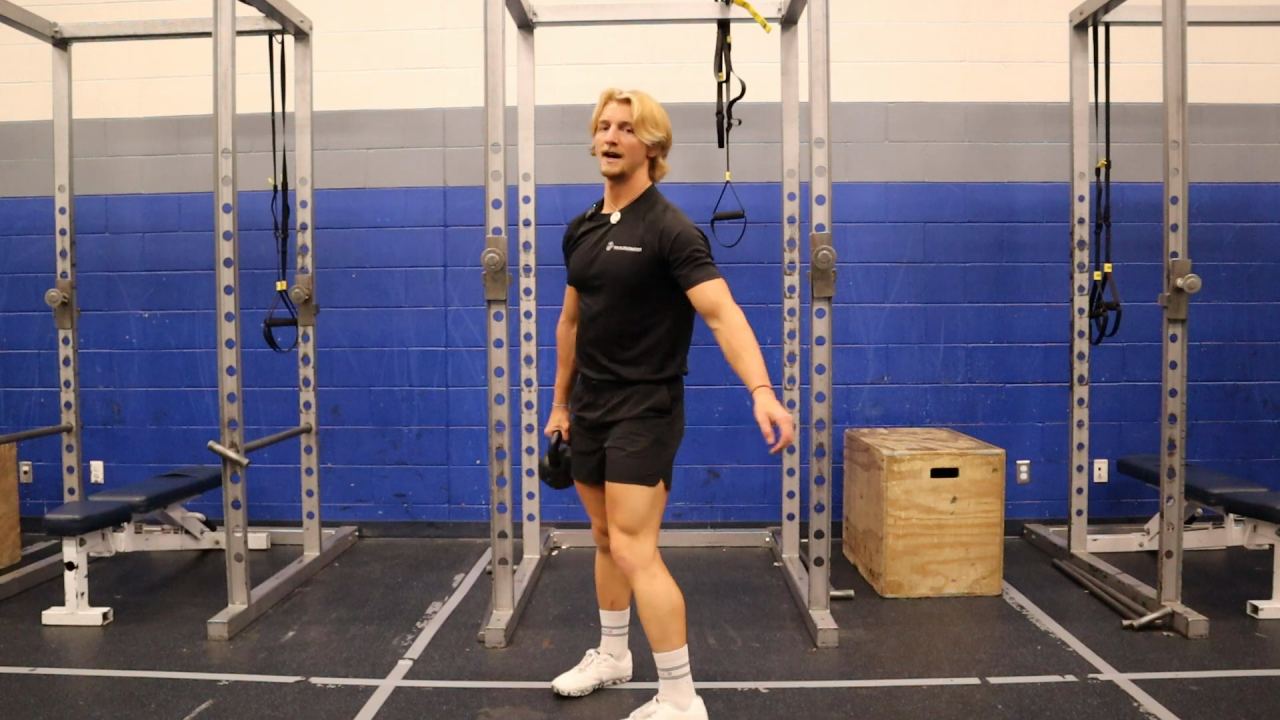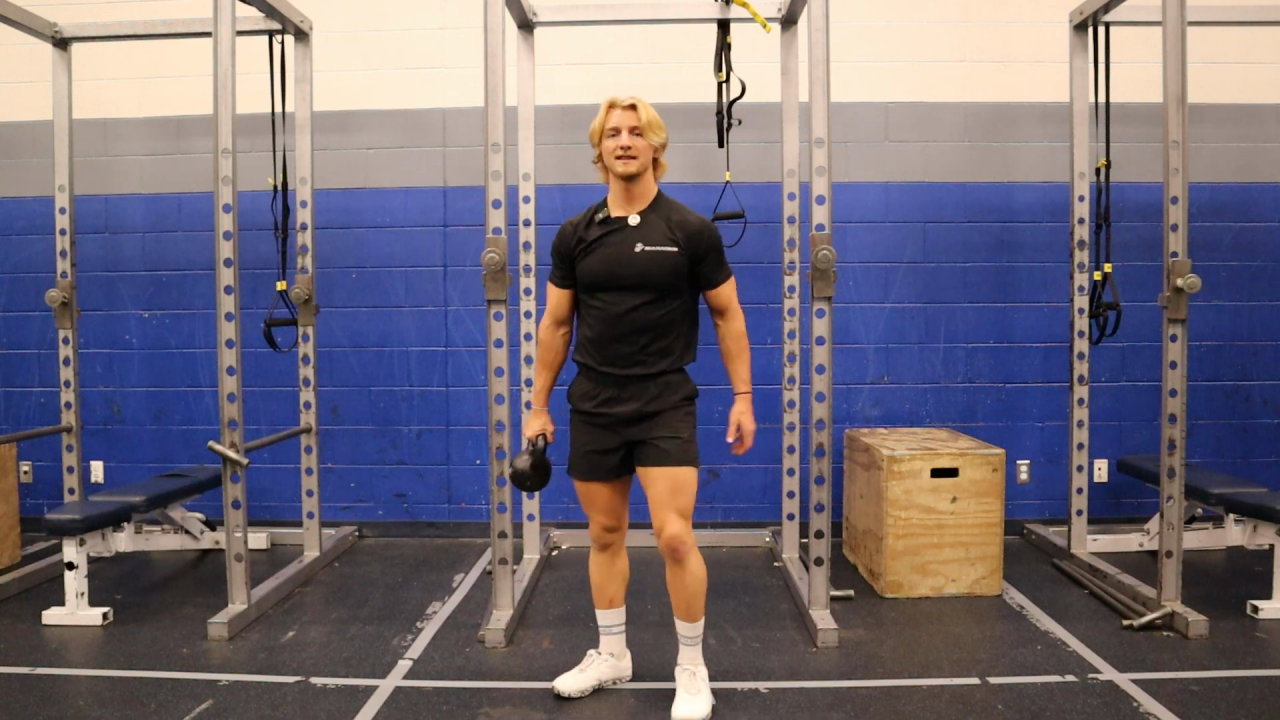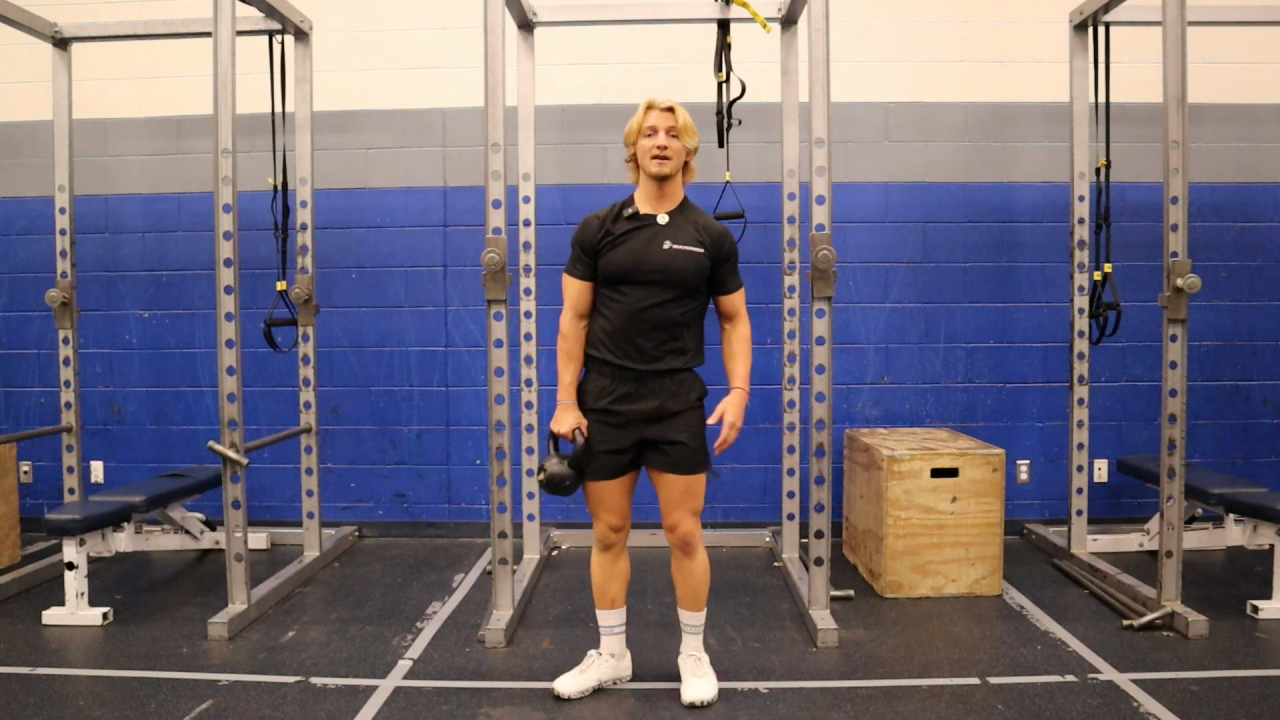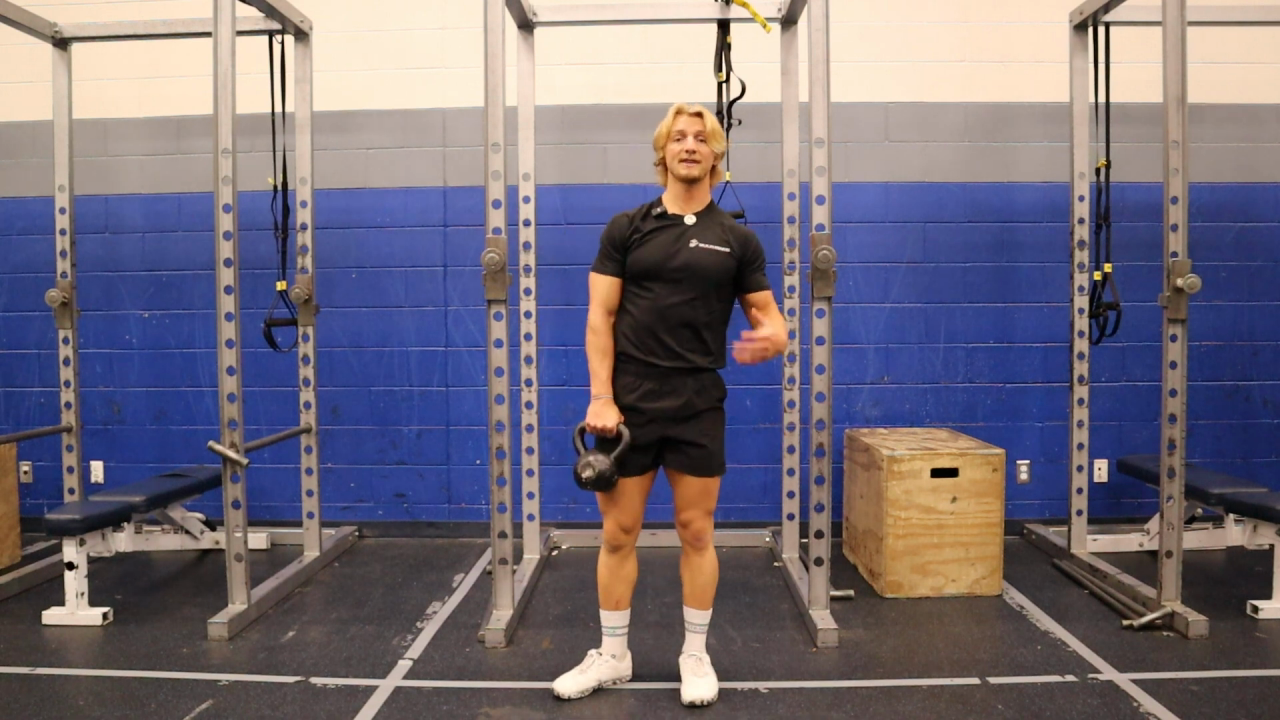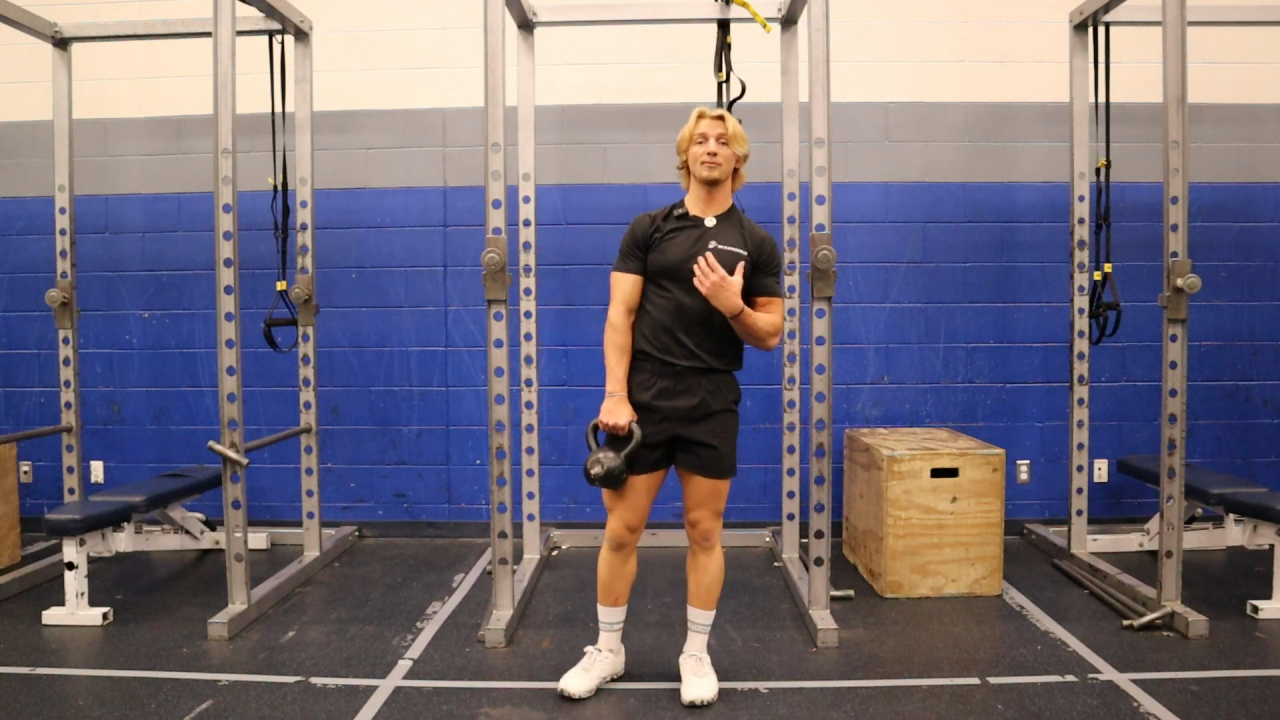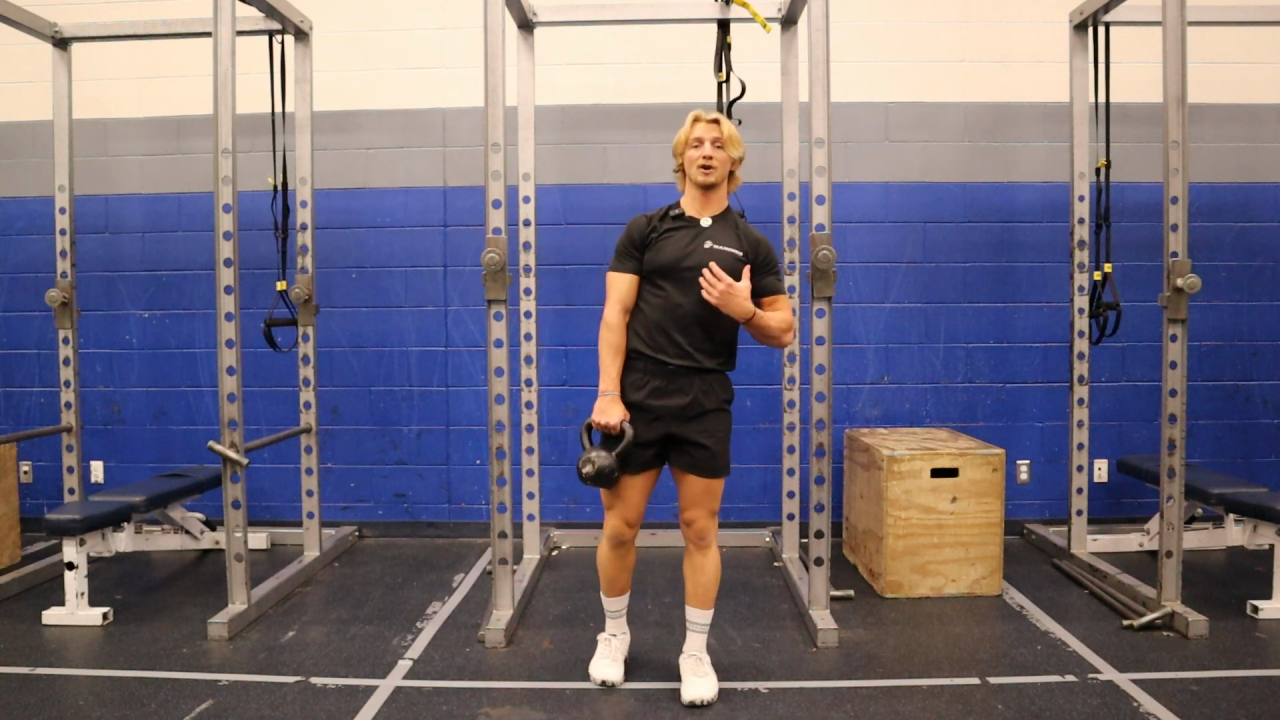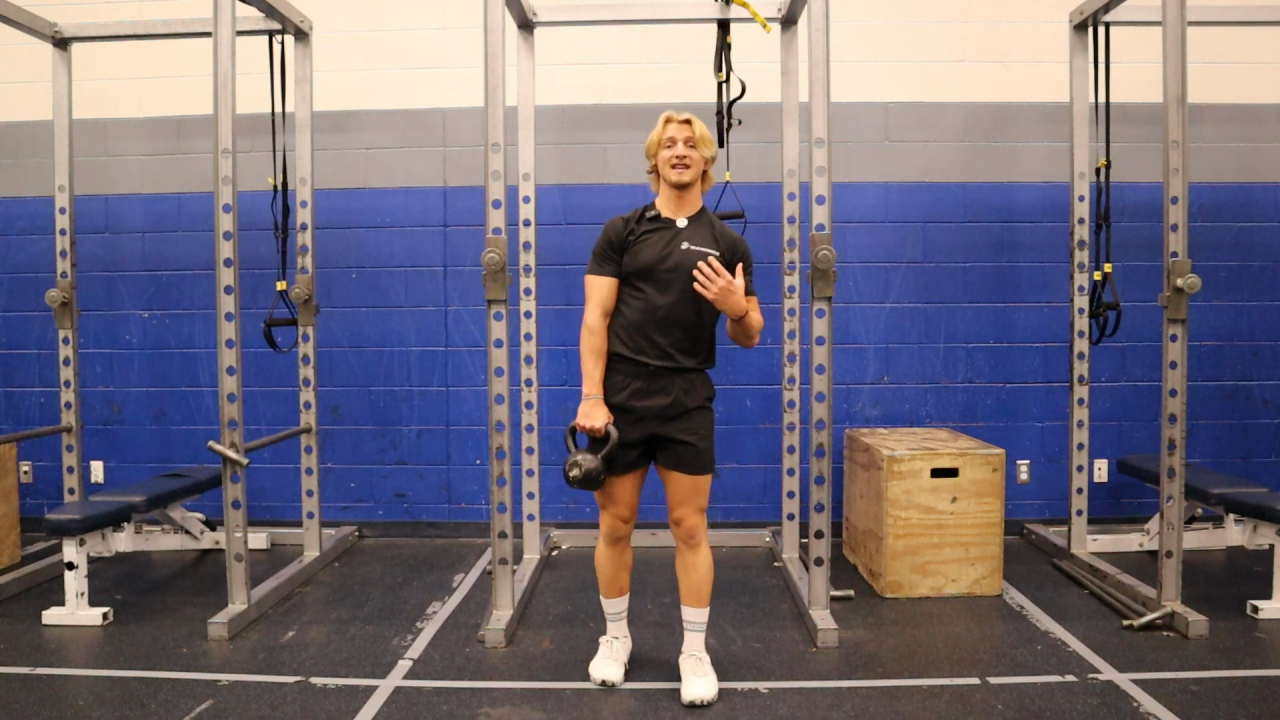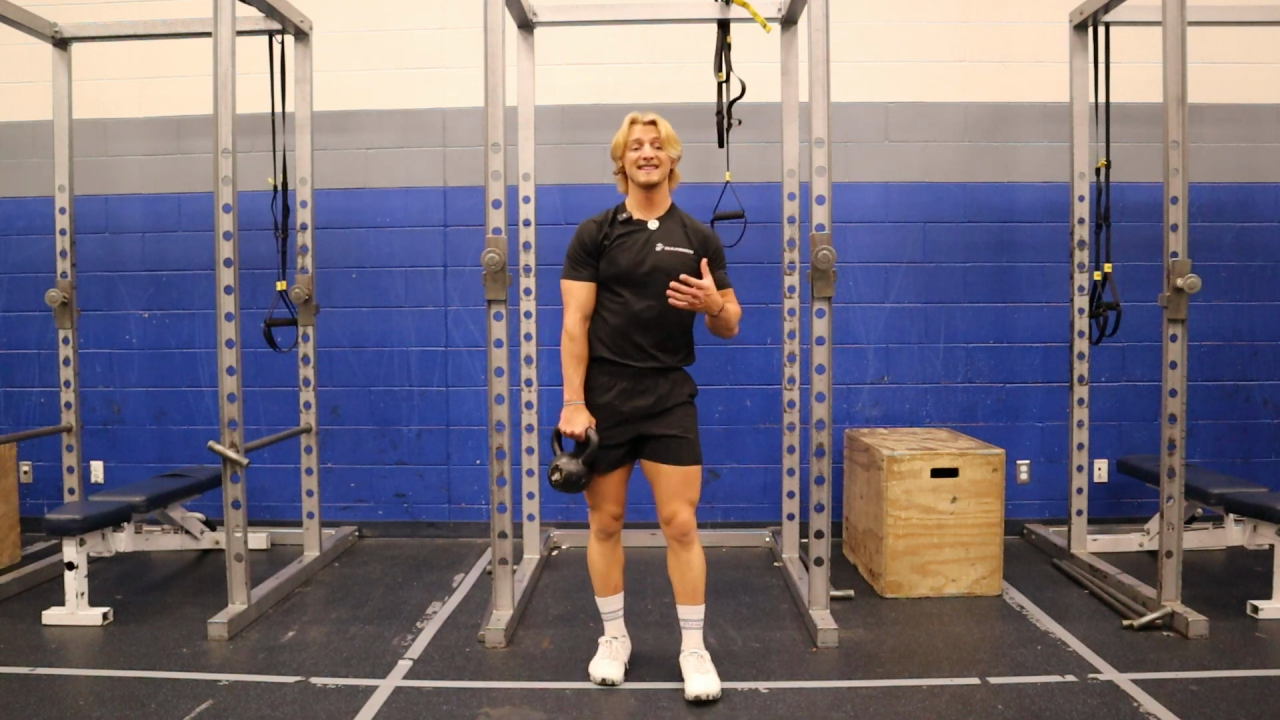
dt=0.3s
person 1, frame 1
left shoulder: (669, 230)
right shoulder: (580, 229)
left elbow: (723, 316)
left wrist: (763, 393)
right wrist: (560, 402)
left hip: (646, 411)
right hip: (590, 408)
left knee: (634, 551)
right knee: (607, 540)
right ankle: (612, 654)
person 1, frame 2
left shoulder: (692, 230)
right shoulder: (574, 234)
left elbow: (727, 314)
right elbow: (556, 324)
left wrist: (742, 396)
right wrist: (538, 405)
left hip: (664, 404)
right hip: (594, 406)
left knee: (675, 538)
right knee: (605, 535)
left ankle: (691, 667)
right ankle: (611, 654)
person 1, frame 3
left shoulder: (712, 236)
right shoulder: (597, 228)
left elbow: (734, 319)
right elbow: (573, 319)
left wrist: (737, 393)
right wrist: (566, 401)
left hip: (678, 405)
right hip: (605, 404)
left knee: (684, 533)
right knee: (609, 533)
left ankle: (693, 653)
right ankle: (612, 654)
person 1, frame 4
left shoulder: (738, 239)
right shoulder: (626, 228)
left elbow: (768, 316)
right elbow: (601, 316)
left wrist: (770, 338)
right wrist: (601, 397)
left hip: (699, 404)
right hip: (629, 402)
left knee: (696, 532)
right knee: (618, 533)
left ankle: (695, 654)
right ankle: (612, 655)
person 1, frame 5
left shoulder: (756, 242)
right shoulder: (647, 228)
left elbow: (771, 333)
right elbow: (621, 314)
left wrist: (734, 307)
right wrist: (615, 395)
left hip: (712, 403)
right hip: (643, 399)
left knee: (704, 531)
right knee: (621, 530)
left ankle: (696, 654)
right ankle: (606, 650)
person 1, frame 6
left shoulder: (751, 244)
right shoulder: (644, 229)
left elbow: (782, 330)
right elbow: (615, 313)
left wrist: (744, 311)
right wrist: (607, 393)
left hip: (705, 402)
right hip: (638, 396)
left knee: (700, 531)
right knee: (619, 527)
left ankle: (695, 652)
right ankle: (614, 632)
person 1, frame 7
left shoulder: (727, 244)
right shoulder: (620, 230)
left elbow: (748, 336)
right elbow: (596, 317)
left wrist: (738, 309)
right wrist: (591, 396)
left hip: (687, 400)
right hip: (621, 396)
left knee: (690, 528)
right knee: (615, 525)
left ankle: (694, 651)
right ankle: (615, 636)
person 1, frame 8
left shoulder: (699, 238)
right shoulder: (593, 233)
left elbow: (728, 327)
right elbow: (575, 323)
left wrist: (714, 305)
right wrist: (574, 402)
left hip: (670, 396)
right hip: (604, 397)
left knee: (681, 525)
right knee: (605, 523)
left ankle: (694, 648)
right ankle: (614, 637)
